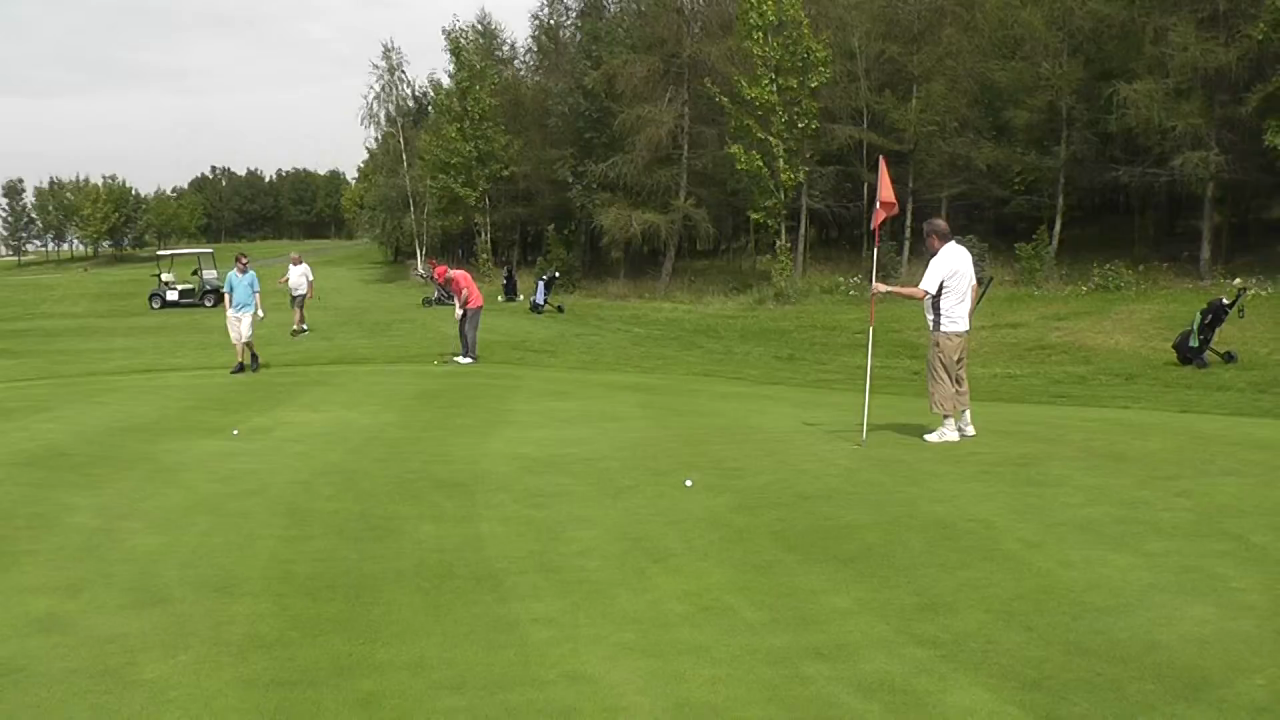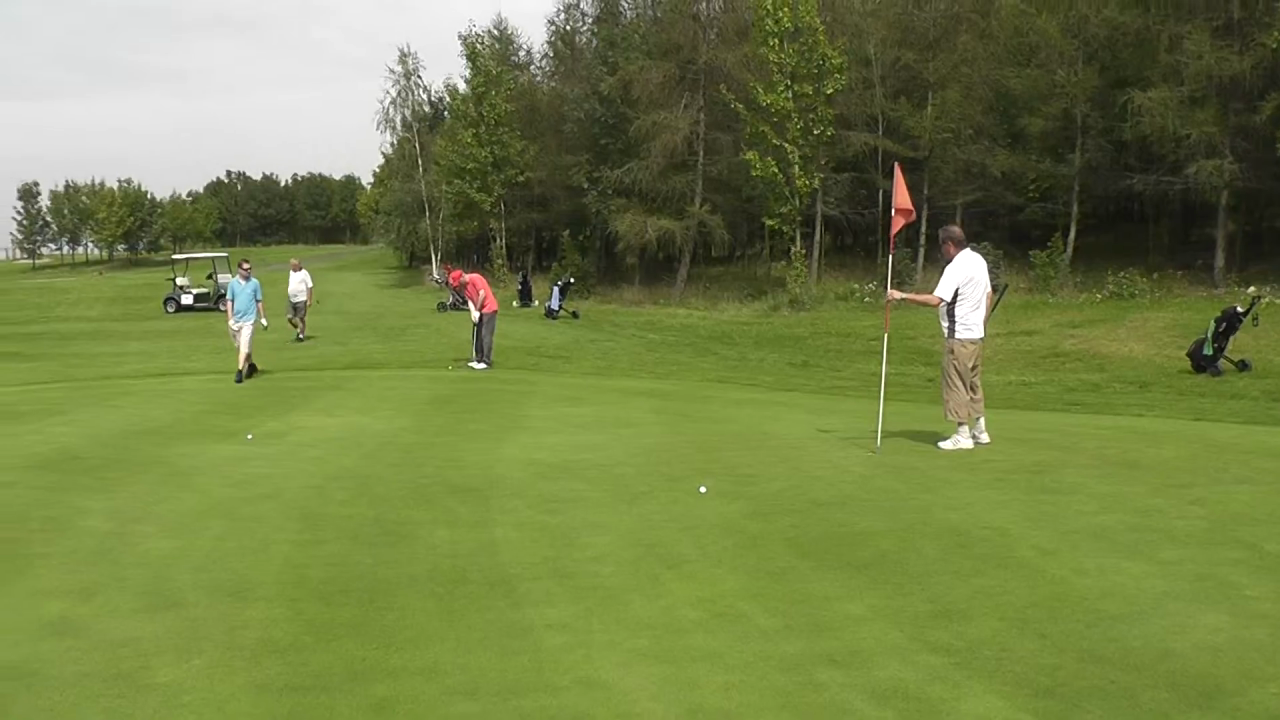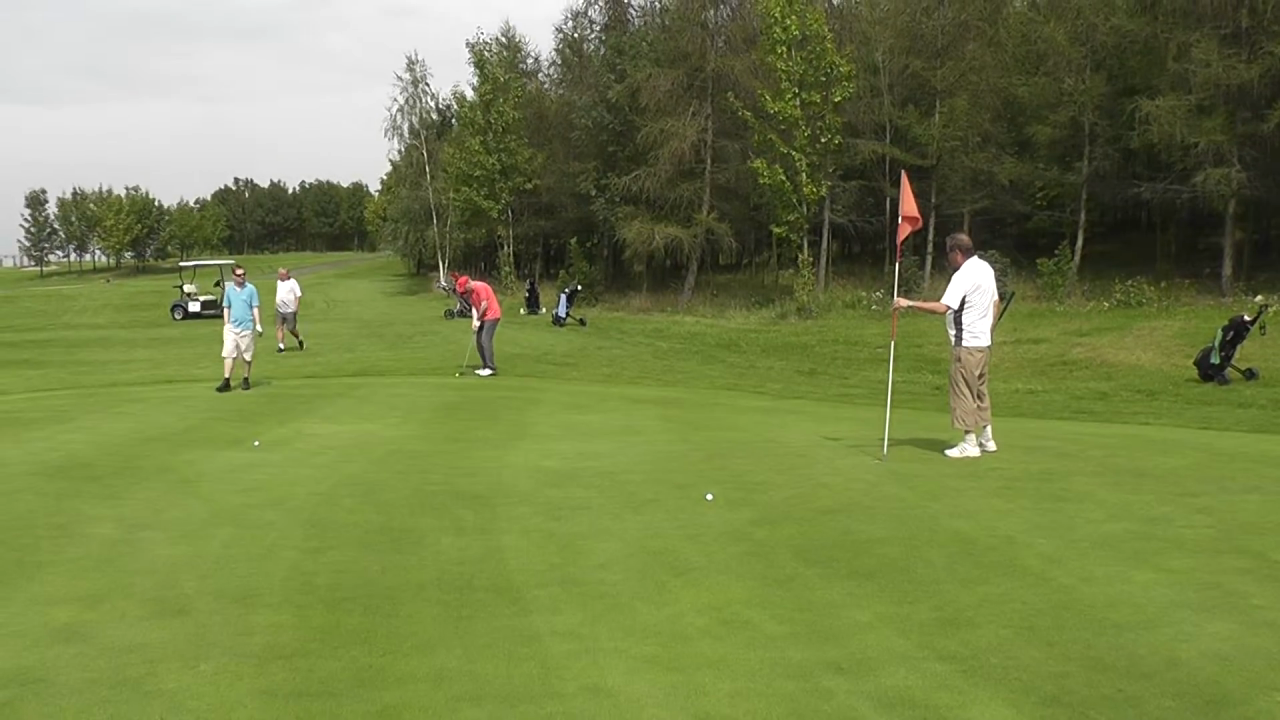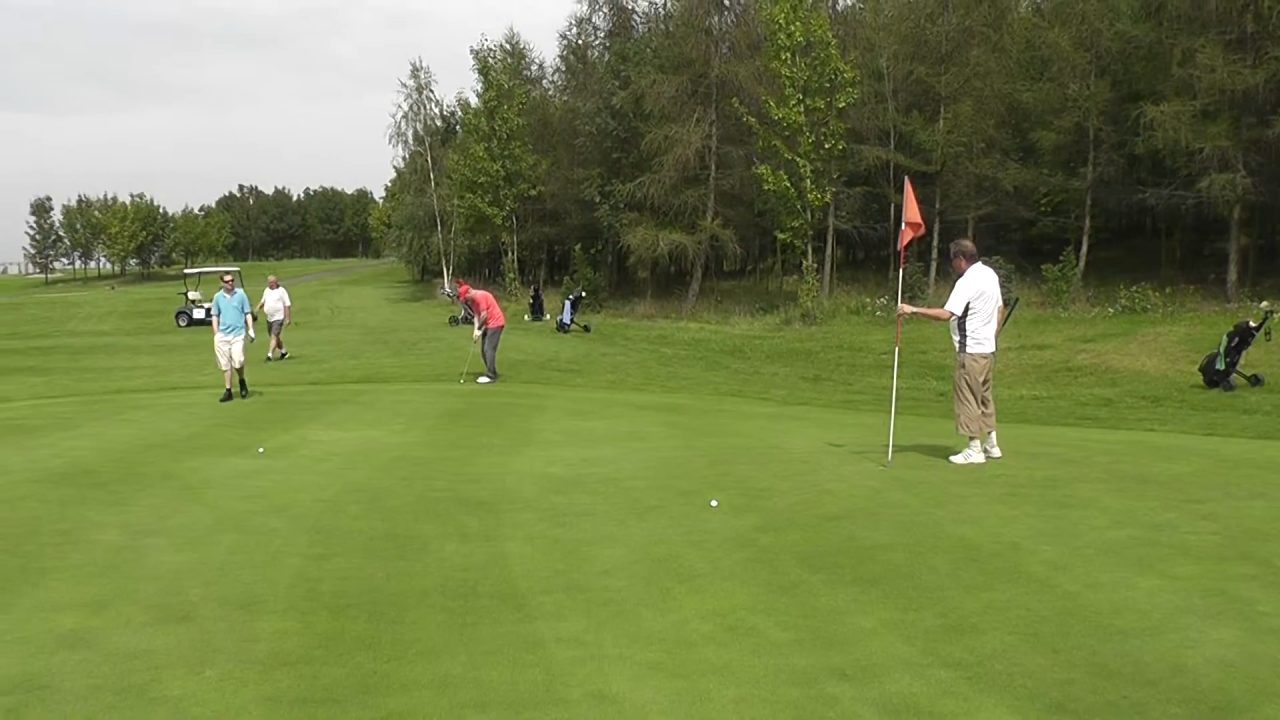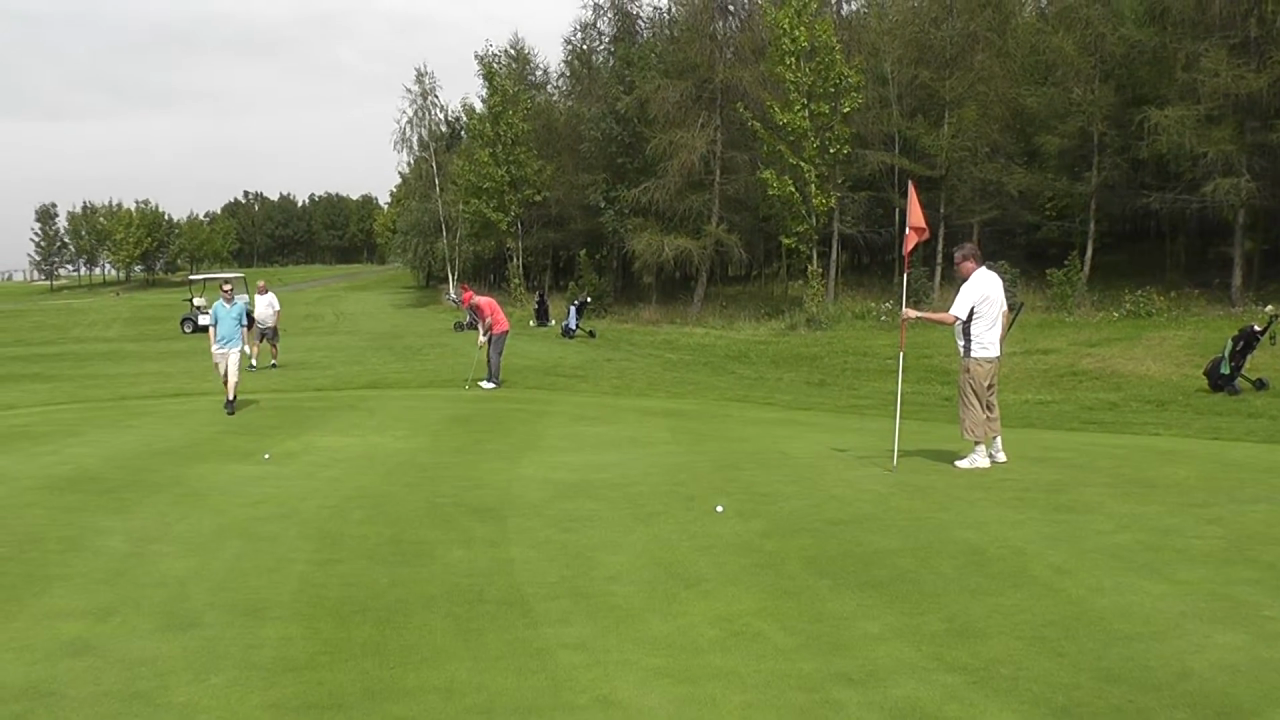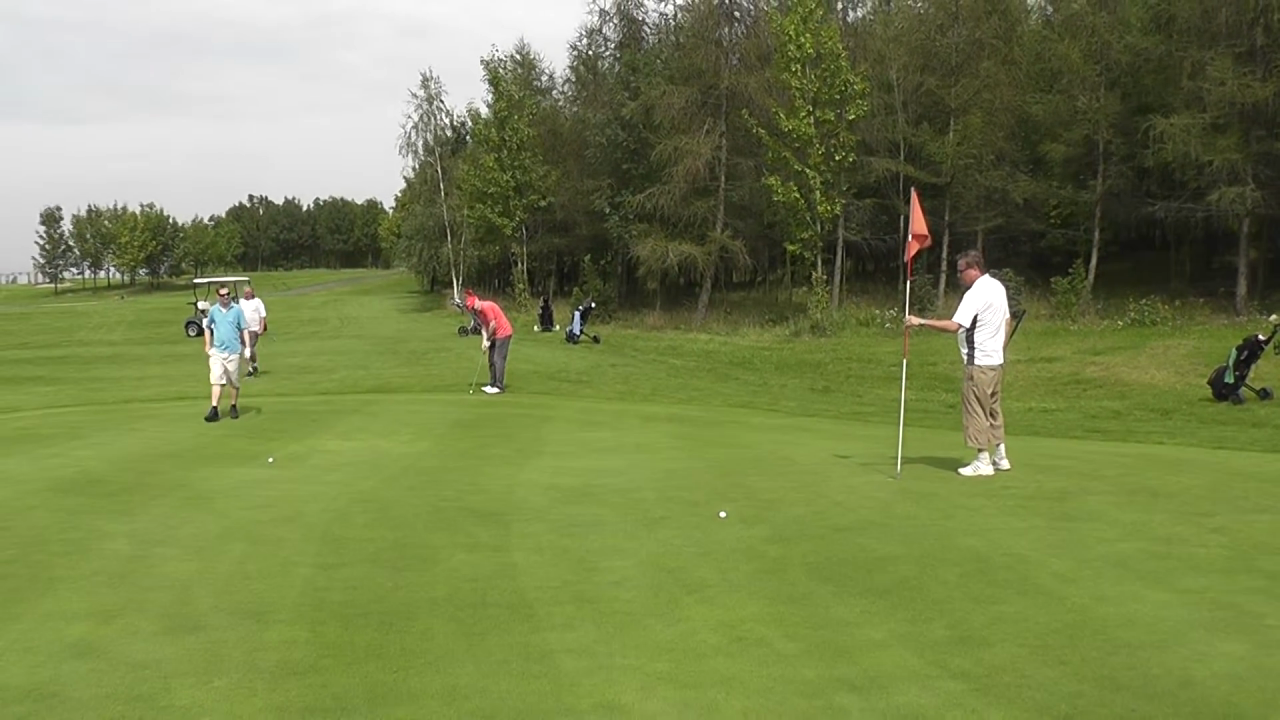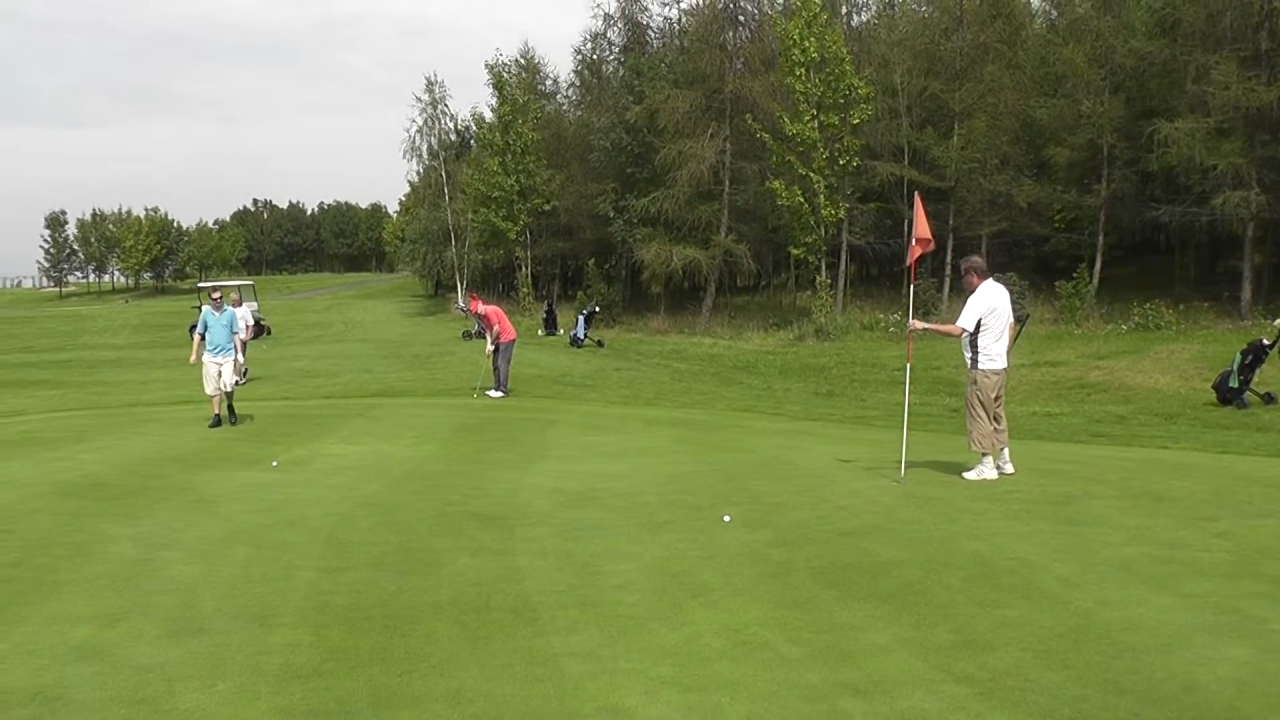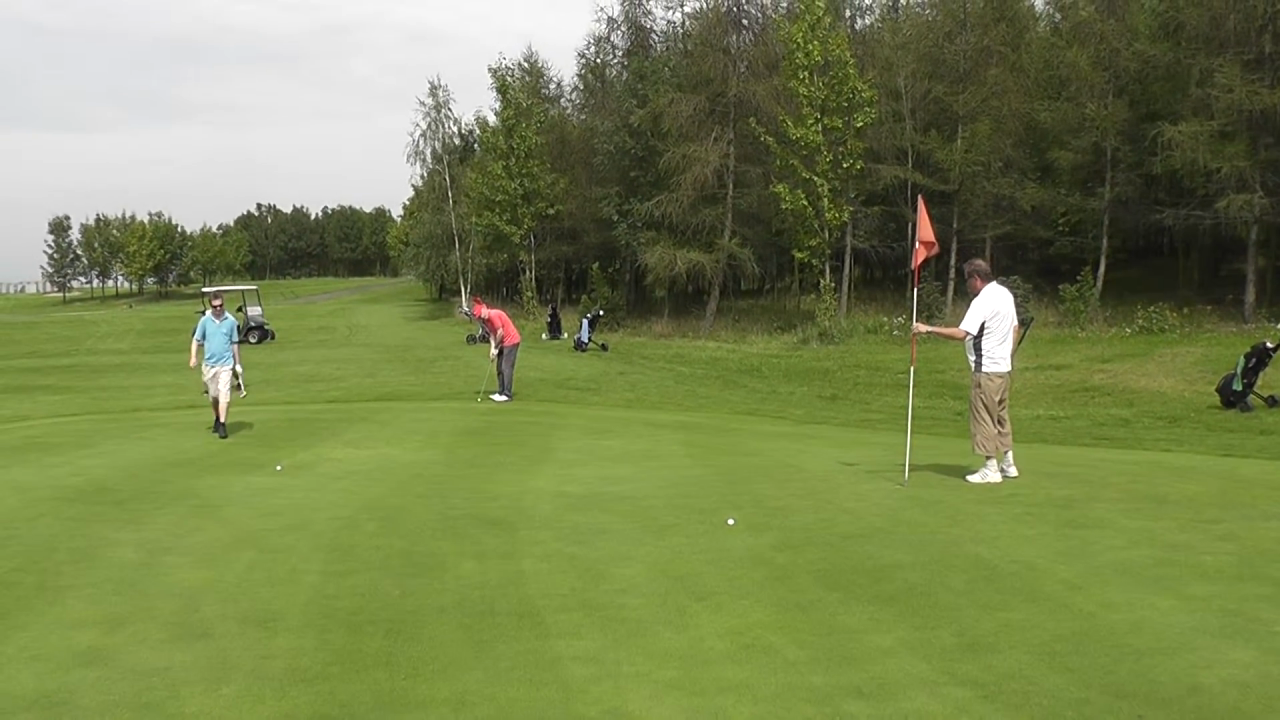
dt=0.4s
person 1, frame 1
left shoulder: (941, 260)
right shoulder: (963, 253)
left elbow: (920, 292)
right elbow: (973, 287)
left wrist: (887, 289)
left hip: (945, 328)
right hip: (961, 326)
left knee: (941, 376)
right knee: (958, 375)
left ankle: (948, 428)
right ankle: (965, 423)
person 1, frame 2
left shoulder: (956, 267)
right shoulder: (978, 260)
left elbow: (935, 300)
right elbow: (988, 294)
left wrist: (903, 296)
left hip: (959, 336)
right hip: (976, 333)
left knee: (956, 384)
right knee: (972, 382)
left ankle: (963, 435)
right ankle: (979, 430)
person 1, frame 3
left shoulder: (964, 276)
right shoulder: (985, 268)
left elbow: (942, 307)
right elbow: (995, 302)
left wrist: (910, 304)
left hip: (966, 344)
right hip: (983, 341)
left knee: (963, 392)
right knee: (980, 391)
left ankle: (970, 443)
right ankle: (986, 438)
person 1, frame 4
left shoulder: (968, 282)
right shoulder: (990, 274)
left elbow: (946, 314)
right elbow: (999, 308)
left wrist: (914, 310)
left hip: (971, 350)
right hip: (987, 347)
left knee: (968, 398)
right knee: (984, 397)
left ankle: (974, 449)
right ankle: (991, 444)
person 1, frame 5
left shoulder: (972, 286)
right shoulder: (994, 278)
left elbow: (950, 318)
right elbow: (1004, 312)
left wrist: (917, 314)
left hip: (975, 354)
right hip: (992, 352)
left knee: (972, 403)
right knee: (989, 401)
left ankle: (979, 454)
right ankle: (996, 449)
person 1, frame 6
left shoulder: (976, 294)
right shoulder: (997, 287)
left elbow: (954, 326)
right elbow: (1006, 320)
left wrist: (921, 322)
left hip: (979, 362)
right hip: (995, 360)
left knee: (976, 411)
right knee: (993, 409)
left ankle: (983, 461)
right ankle: (1000, 456)
person 1, frame 7
left shoulder: (979, 298)
right shoulder: (1001, 291)
left elbow: (957, 330)
right elbow: (1010, 324)
left wrist: (925, 326)
left hip: (983, 366)
right hip: (999, 363)
left knee: (980, 414)
right knee: (996, 413)
left ankle: (987, 465)
right ankle: (1004, 460)
person 1, frame 8
left shoulder: (983, 301)
right shoulder: (1005, 294)
left elbow: (961, 333)
right elbow: (1014, 328)
left wrist: (929, 329)
left hip: (986, 369)
right hip: (1003, 367)
left knee: (984, 418)
right knee: (1000, 416)
left ankle: (991, 469)
right ankle: (1007, 463)
